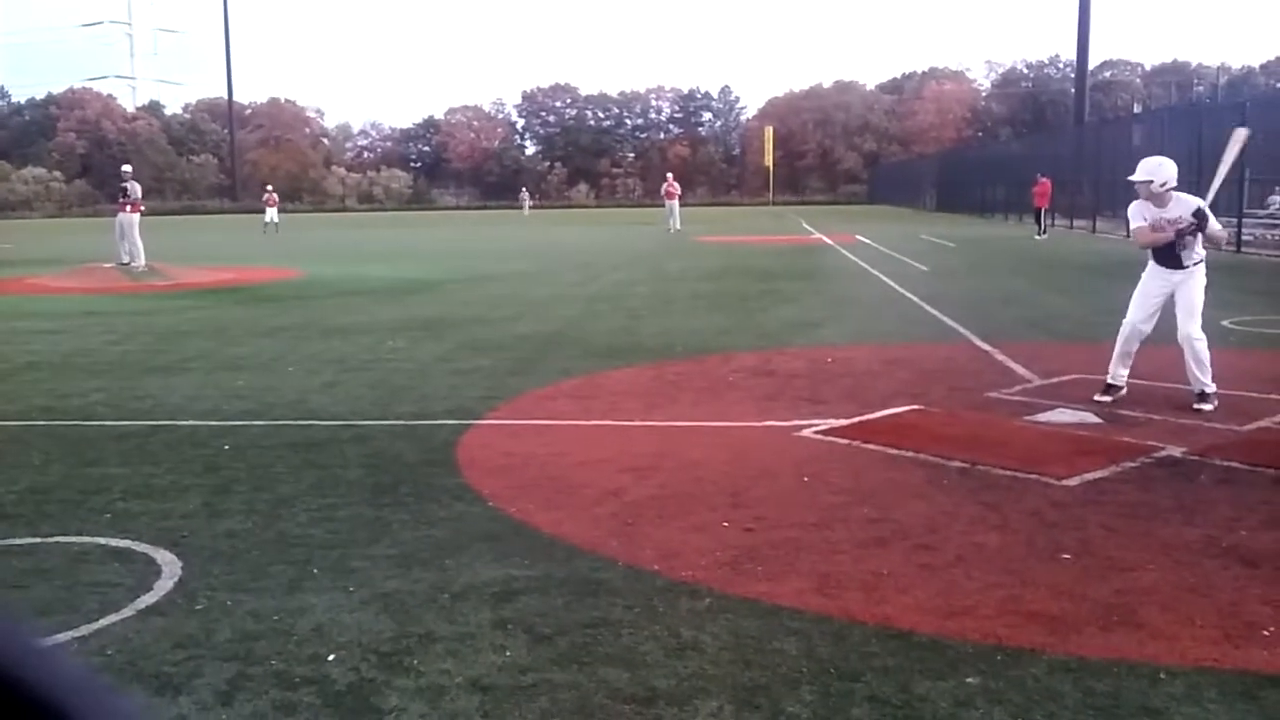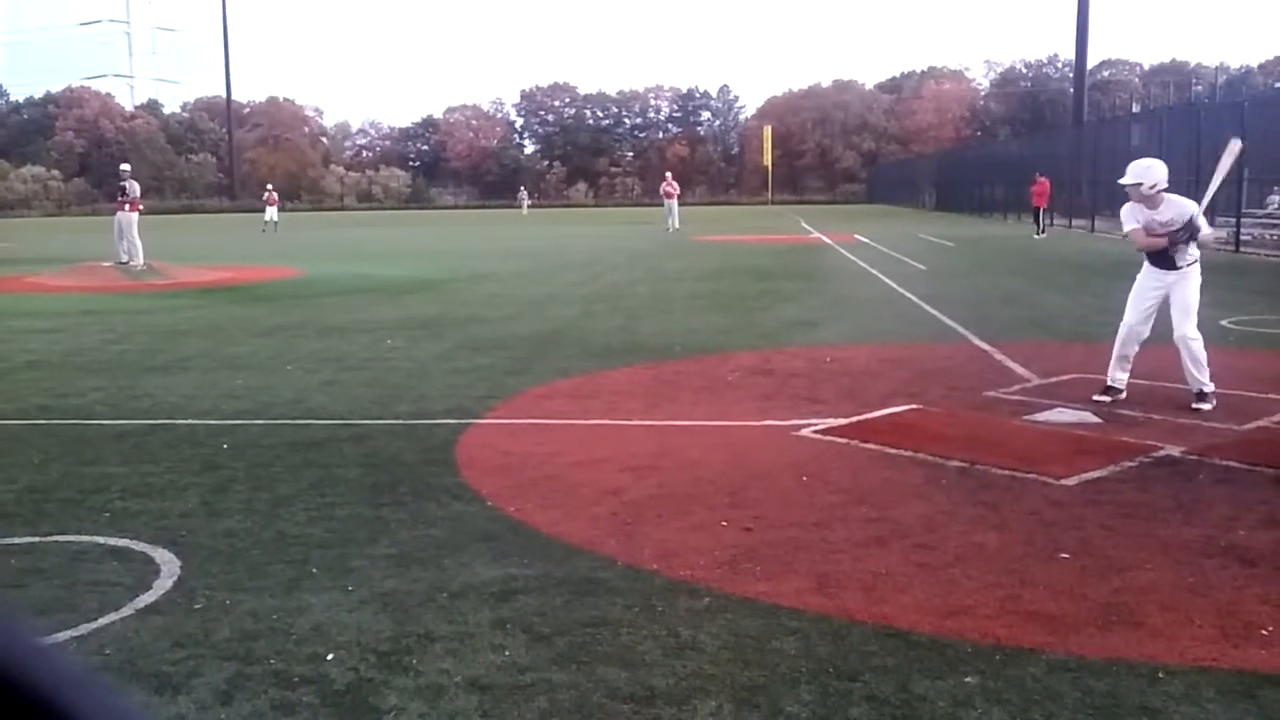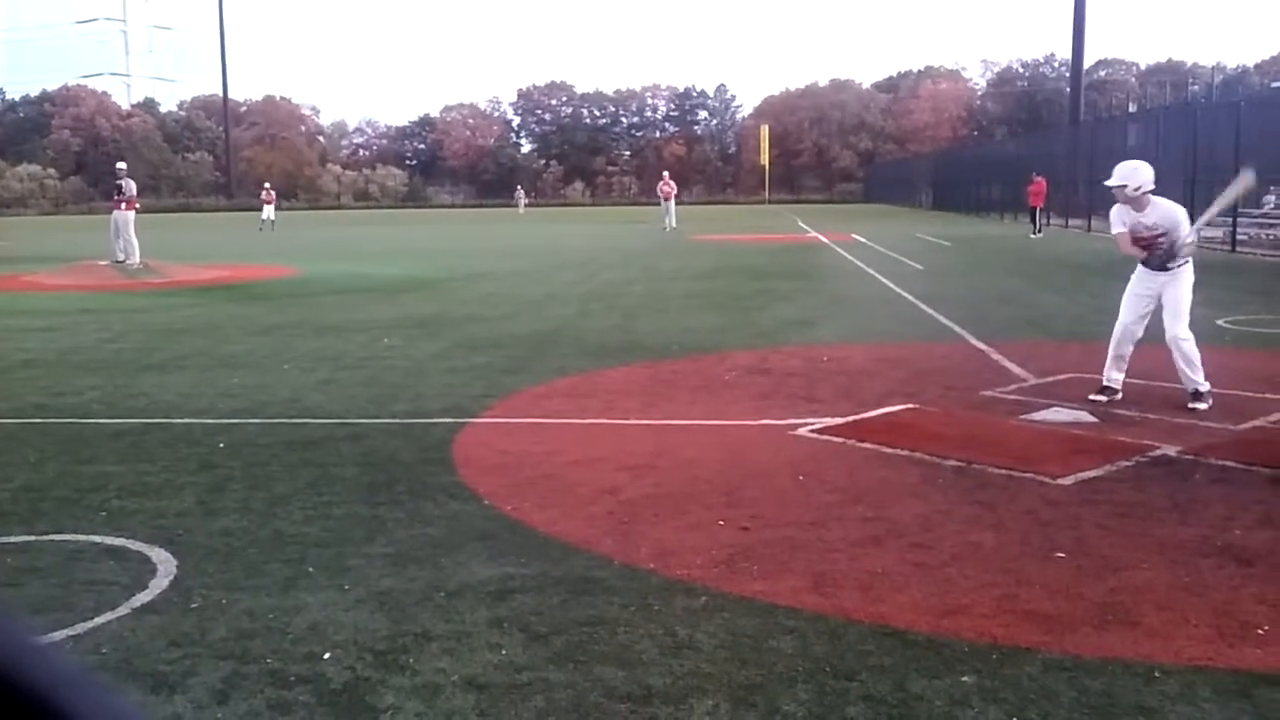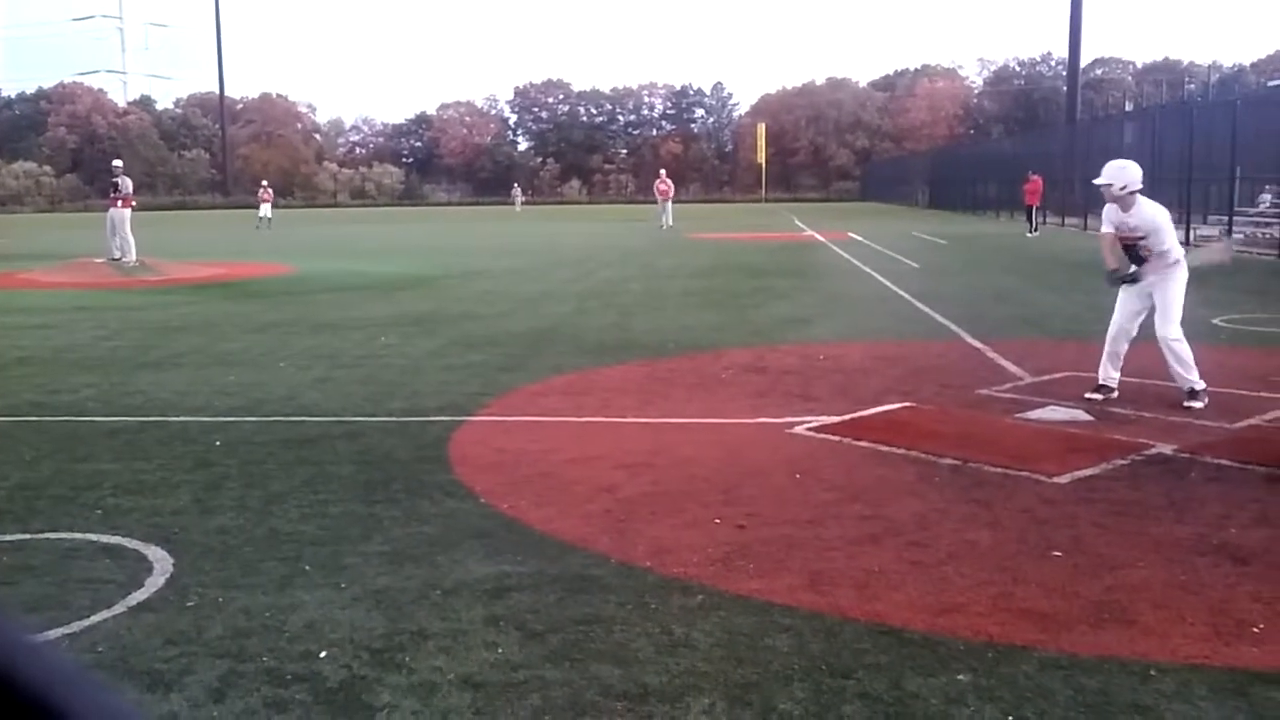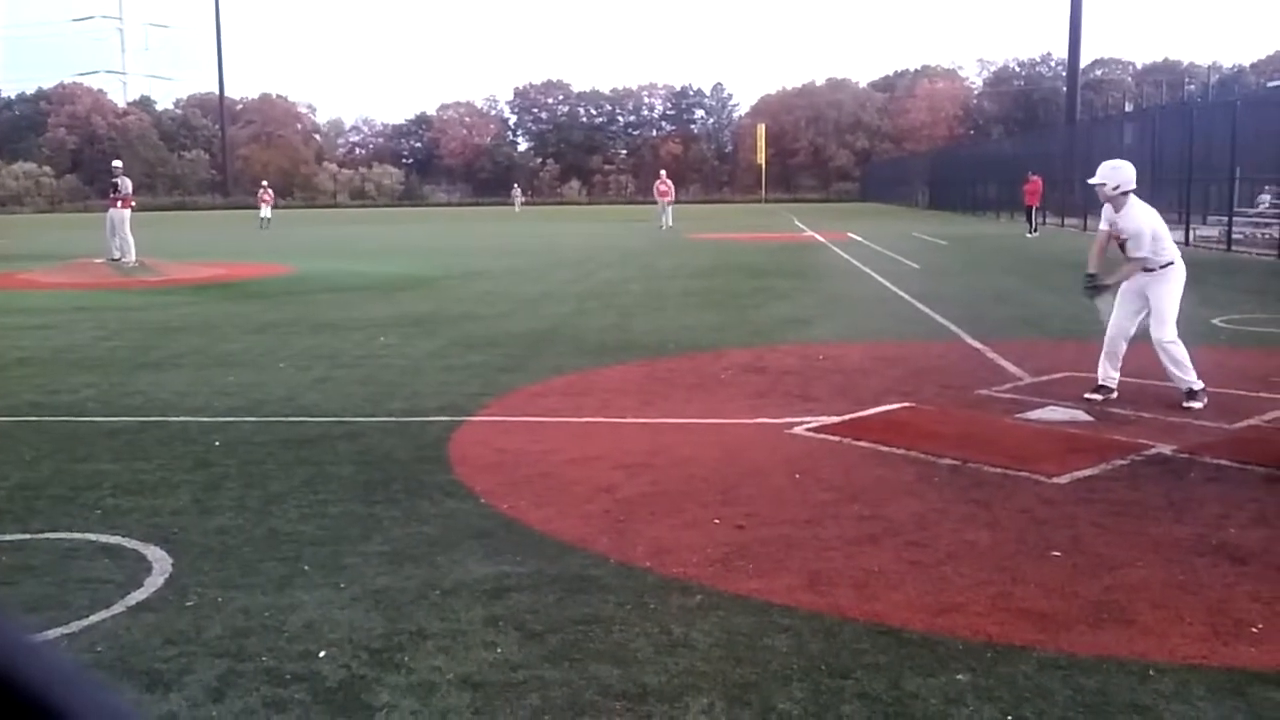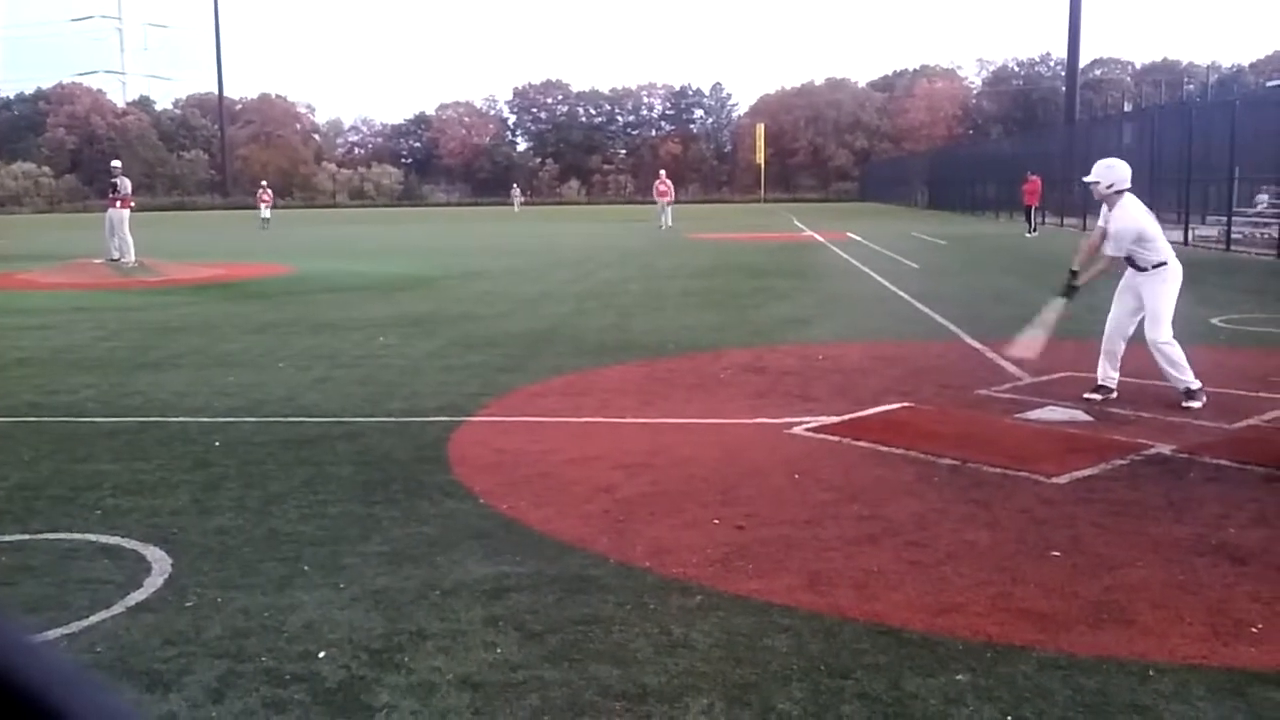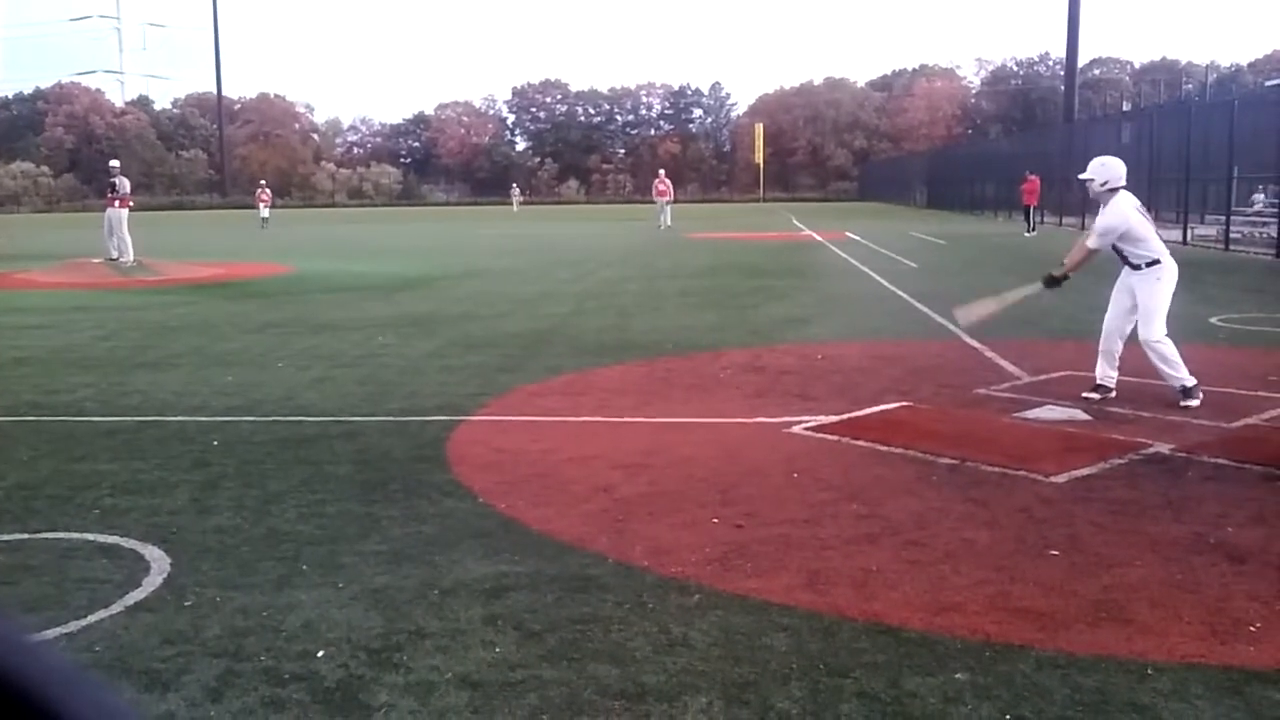
dt=0.1s
person 1, frame 1
left shoulder: (1192, 205)
right shoulder: (1137, 208)
left elbow: (1220, 239)
right elbow: (1143, 240)
left wrist: (1204, 227)
right wrist: (1180, 232)
left hip: (1190, 273)
right hip: (1158, 272)
left knee: (1190, 332)
right knee: (1132, 324)
left ankle: (1206, 389)
right ankle: (1116, 382)
person 1, frame 2
left shoulder: (1184, 207)
right shoulder: (1130, 210)
left elbow: (1209, 239)
right elbow: (1140, 242)
left wrist: (1194, 235)
right wrist: (1172, 239)
left hip: (1184, 274)
right hip: (1153, 273)
left knee: (1185, 332)
right knee: (1130, 327)
left ankle: (1204, 389)
right ankle: (1115, 384)
person 1, frame 3
left shoulder: (1170, 212)
right shoulder: (1118, 212)
left elbow: (1188, 248)
right elbow: (1125, 246)
left wrist: (1177, 252)
right wrist: (1151, 257)
left hip: (1176, 274)
right hip: (1148, 273)
left knee: (1177, 332)
right knee: (1124, 328)
left ankle: (1200, 389)
right ankle: (1111, 384)
person 1, frame 4
left shoulder: (1153, 215)
right shoulder: (1110, 210)
left elbow: (1164, 257)
right elbow: (1108, 245)
left wrist: (1141, 274)
right wrist: (1115, 271)
left hip: (1169, 273)
right hip: (1138, 272)
left knee: (1167, 333)
right knee: (1119, 327)
left ankle: (1195, 387)
right ankle: (1107, 383)
person 1, frame 5
left shoulder: (1138, 219)
right shoulder: (1110, 209)
left elbow: (1134, 264)
right elbow: (1099, 244)
left wrist: (1109, 283)
right wrist: (1092, 274)
left hip: (1167, 274)
right hip: (1142, 273)
left knee: (1163, 335)
right knee: (1117, 327)
left ankle: (1194, 388)
right ankle: (1107, 383)
person 1, frame 6
left shoulder: (1124, 219)
right shoulder: (1111, 206)
left elbow: (1107, 261)
right elbow: (1093, 241)
left wrist: (1078, 283)
right wrist: (1074, 271)
left hip: (1161, 274)
right hip: (1137, 272)
left knee: (1157, 336)
right knee: (1115, 327)
left ankle: (1192, 387)
right ankle: (1106, 383)
person 1, frame 7
left shoulder: (1113, 217)
right shoulder: (1121, 198)
left elbow: (1086, 252)
right elbow: (1088, 239)
left wrist: (1058, 275)
right wrist: (1064, 268)
left hip: (1157, 273)
right hip: (1133, 271)
left knee: (1151, 335)
right knee: (1113, 326)
left ankle: (1188, 386)
right ankle: (1106, 382)
